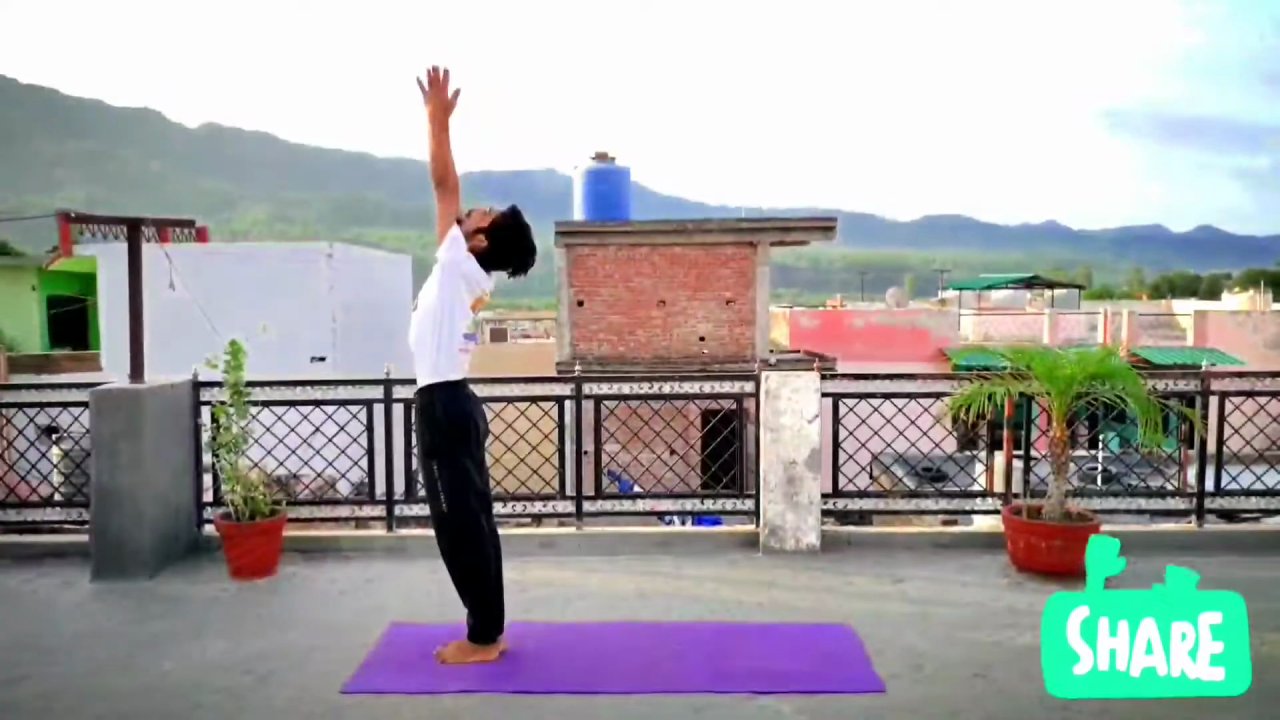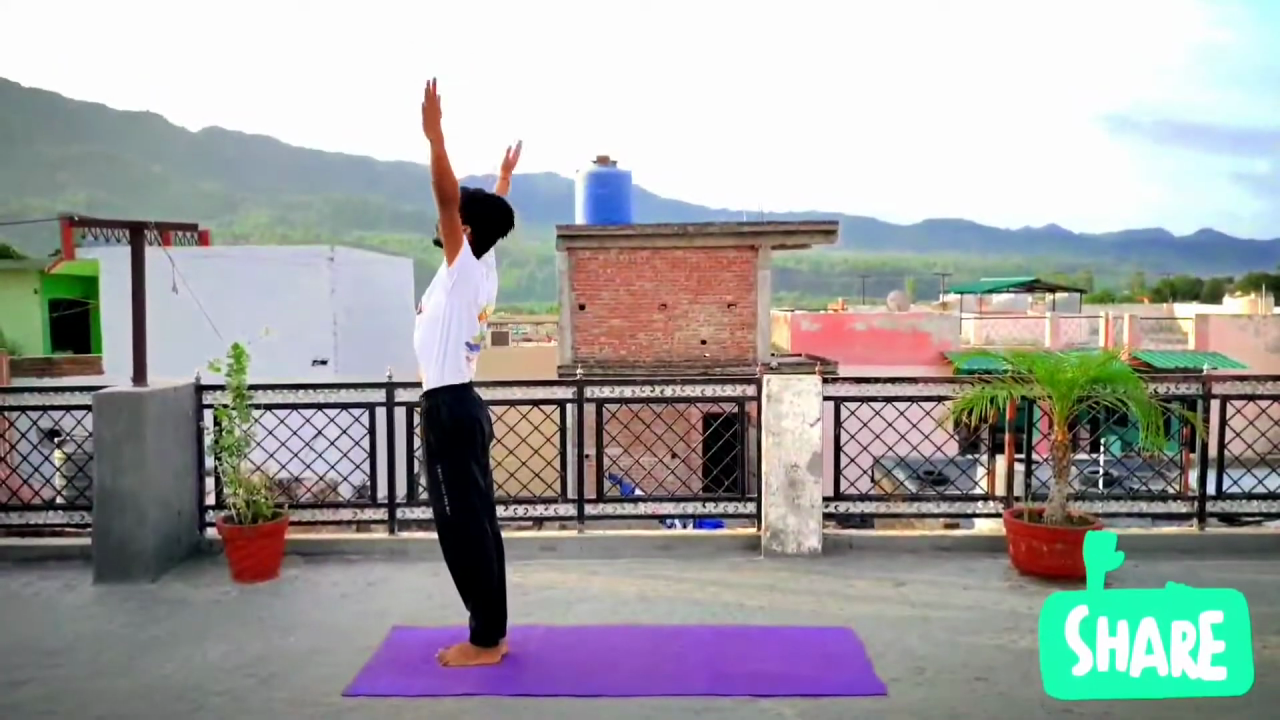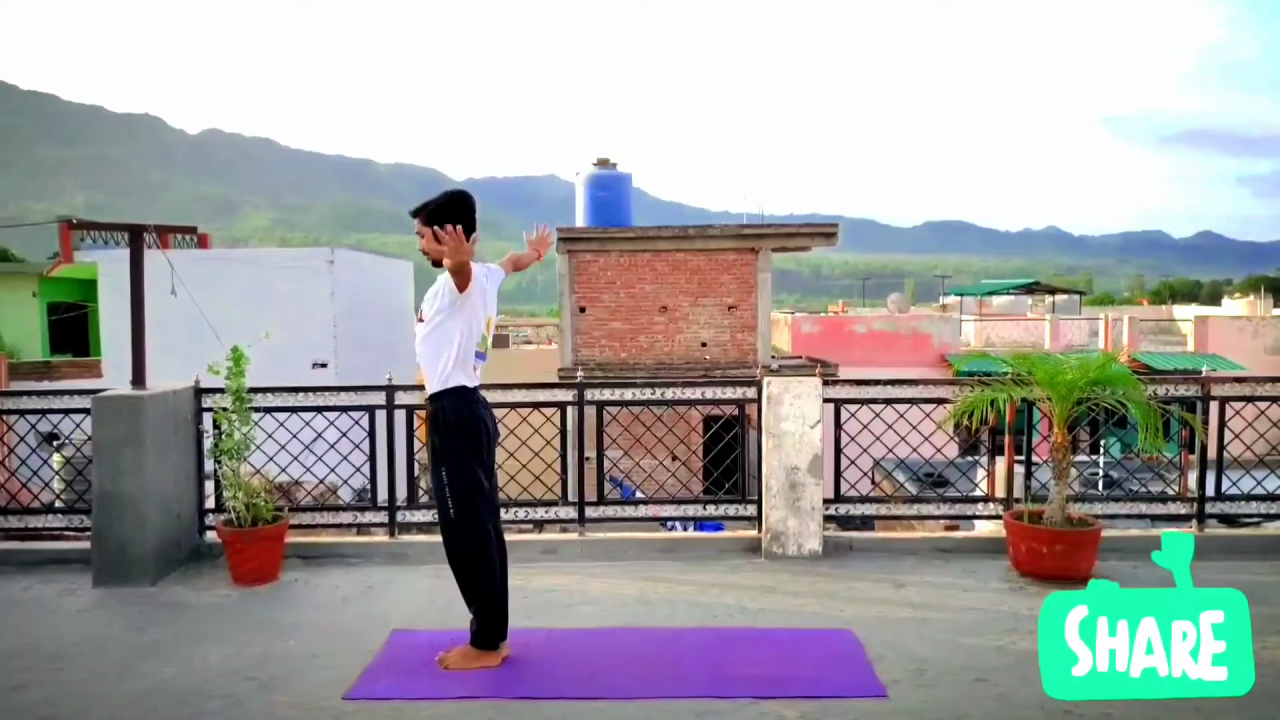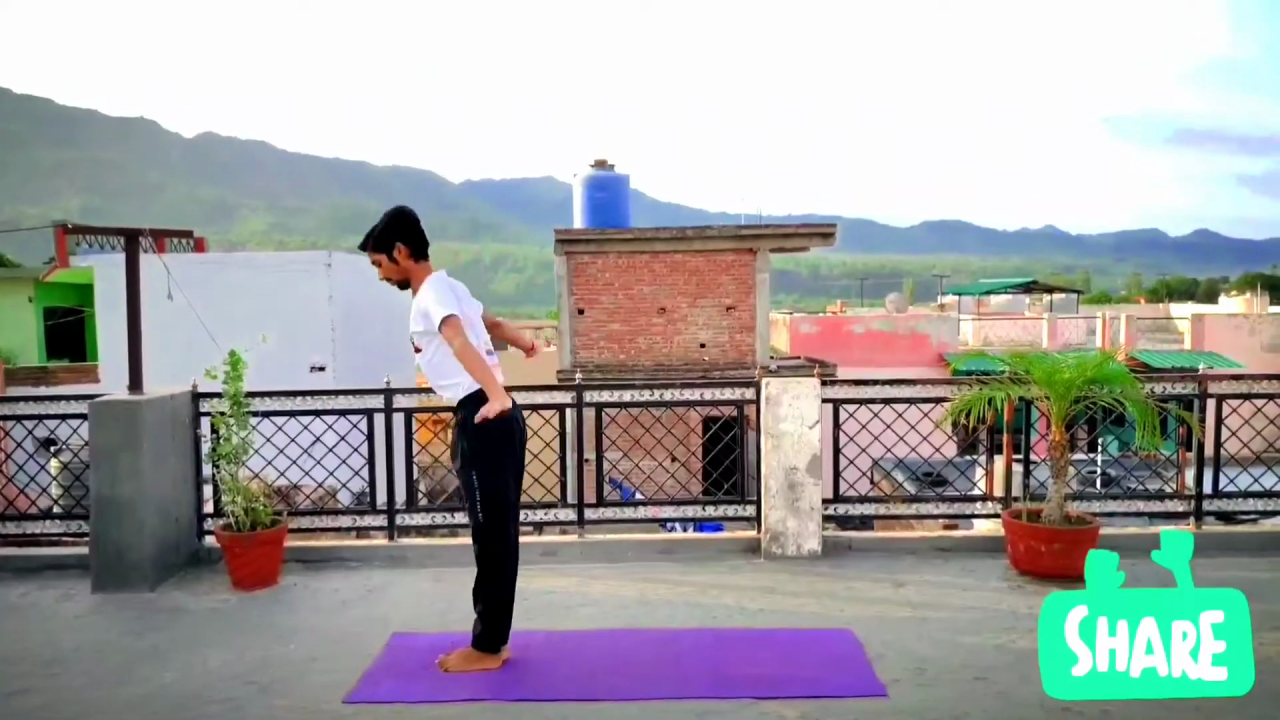
dt=0.3s
person 1, frame 1
left shoulder: (459, 267)
right shoulder: (472, 274)
left elbow: (444, 185)
right elbow: (450, 191)
left wrist: (437, 117)
right wrist: (440, 118)
left hip: (441, 408)
right hip: (457, 405)
left knee: (460, 526)
right knee: (472, 522)
left ankle: (482, 639)
right ankle: (487, 629)
person 1, frame 2
left shoulder: (463, 267)
right shoulder: (482, 271)
left elbow: (452, 201)
right elbow: (488, 212)
left wrist: (438, 132)
left hip: (448, 410)
right hip: (465, 406)
left knee: (461, 523)
right knee: (477, 519)
left ankle: (484, 641)
right ankle: (489, 629)
person 1, frame 3
left shoulder: (458, 283)
right shoulder: (486, 276)
left elbow: (464, 268)
right elbow: (510, 262)
left wrist: (457, 259)
right wrist: (532, 252)
left hip: (453, 414)
right hip: (470, 411)
left knee: (466, 532)
right knee: (481, 528)
left ankle: (485, 646)
right ankle: (492, 635)
person 1, frame 4
left shoulder: (430, 295)
right shoulder: (444, 287)
left elbow: (463, 345)
right elbow: (490, 323)
left wrist: (495, 392)
right wrist: (522, 342)
left hip: (482, 420)
right hip: (484, 416)
left knee: (492, 534)
right knee: (494, 532)
left ankle: (487, 649)
right ankle: (492, 638)
